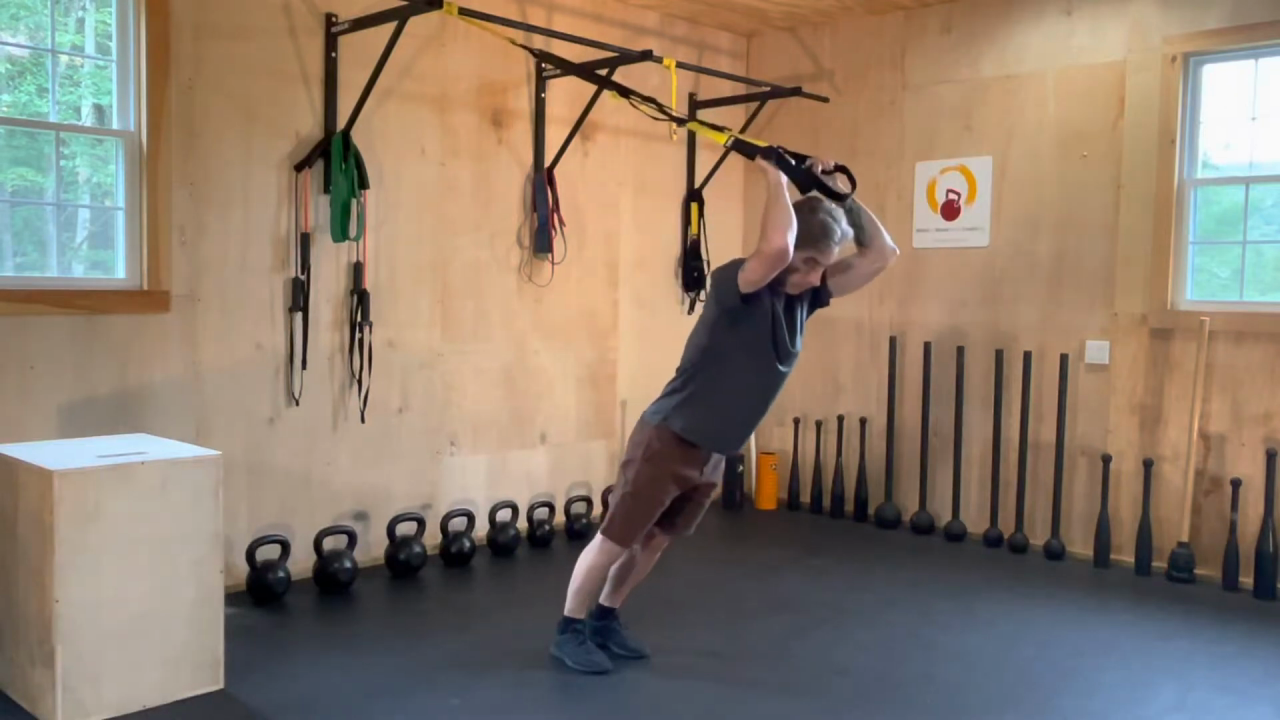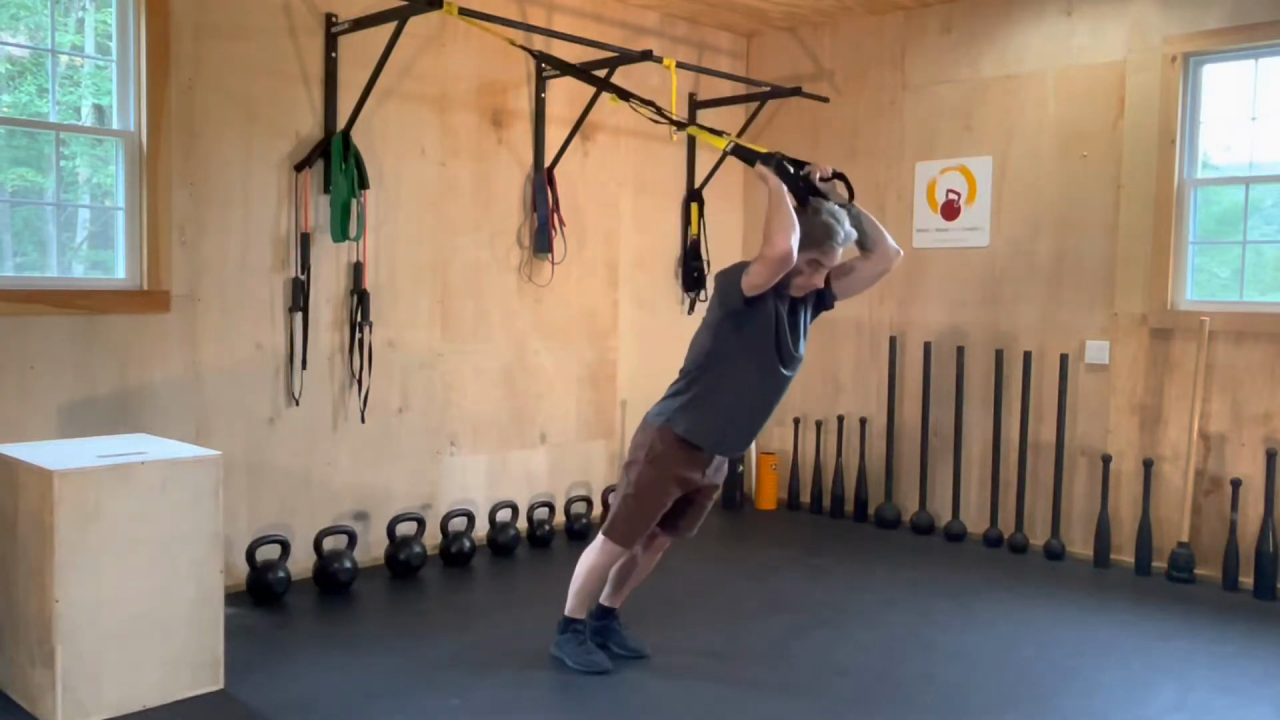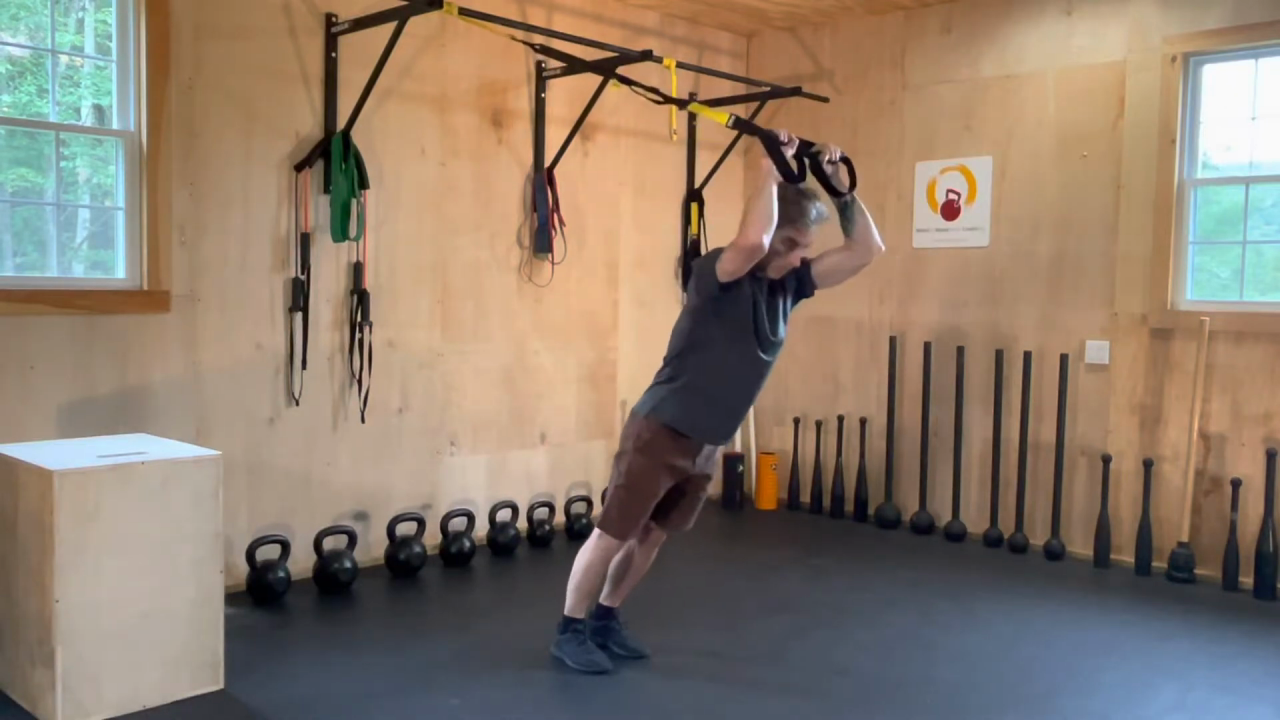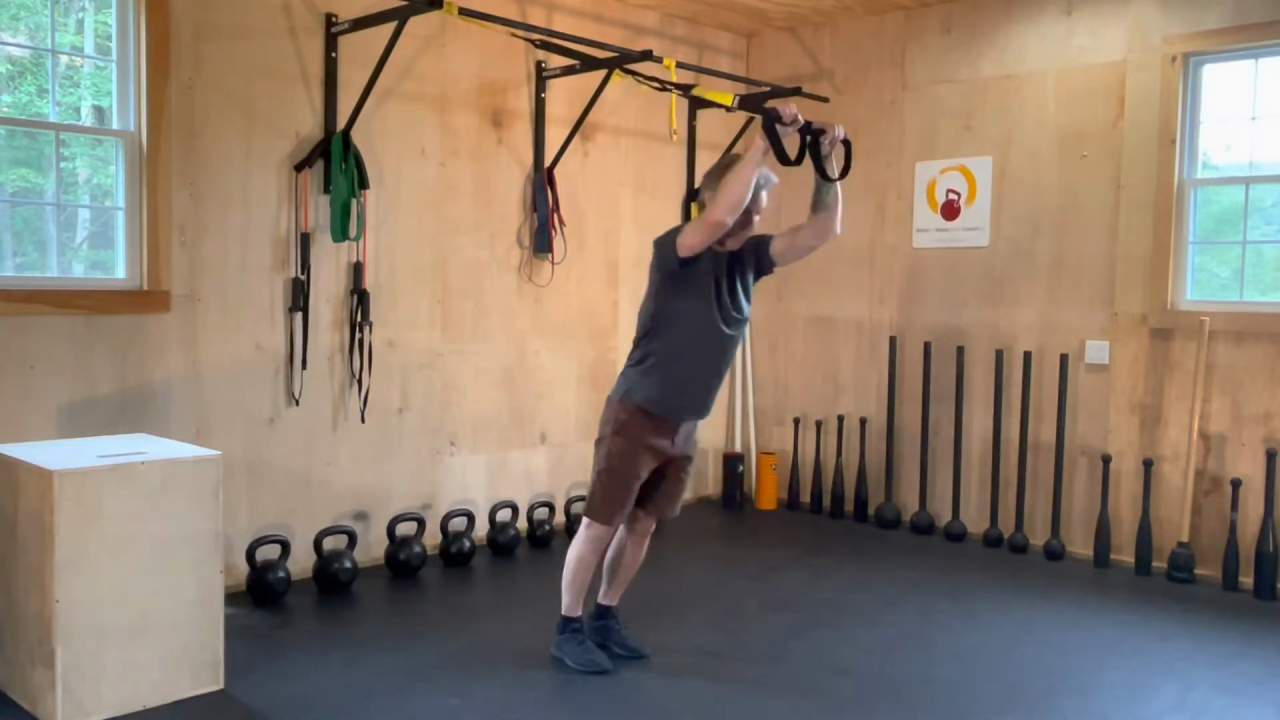
dt=0.3s
person 1, frame 1
left shoulder: (804, 293)
right shoulder: (733, 284)
left elbow: (881, 253)
right elbow: (776, 248)
left wrist: (839, 195)
right wrist: (775, 179)
left hip: (712, 453)
right hip: (667, 440)
left knee: (654, 541)
right knee: (615, 540)
left ankle: (604, 620)
right ankle: (570, 631)
person 1, frame 2
left shoulder: (808, 297)
right shoulder: (738, 286)
left elbow: (885, 255)
right elbow: (778, 252)
left wrist: (835, 198)
right wrist: (775, 184)
left hip: (714, 455)
right hip: (670, 442)
left knee: (655, 542)
right knee: (616, 541)
left ankle: (604, 620)
right ankle: (569, 631)
person 1, frame 3
left shoulder: (788, 282)
right shoulder: (716, 272)
left elbow: (866, 249)
right elbow: (752, 242)
left wrist: (837, 182)
right wrist: (773, 166)
left hip: (705, 444)
right hip: (659, 432)
left knee: (650, 537)
right knee: (612, 536)
left ankle: (605, 620)
right ankle: (570, 630)
person 1, frame 4
left shoulder: (747, 259)
right shoulder: (675, 252)
left elbow: (822, 229)
right elbow: (716, 216)
left wrist: (825, 161)
right wrist: (762, 142)
left hip: (684, 425)
right hip: (636, 418)
left knee: (641, 526)
right knee: (599, 527)
left ankle: (604, 620)
right ankle: (567, 630)
